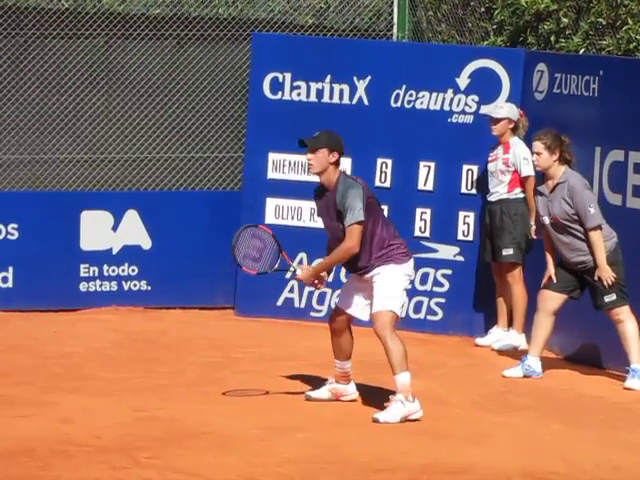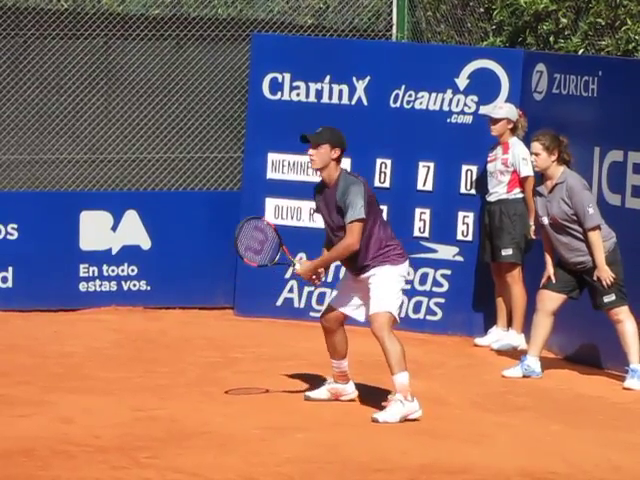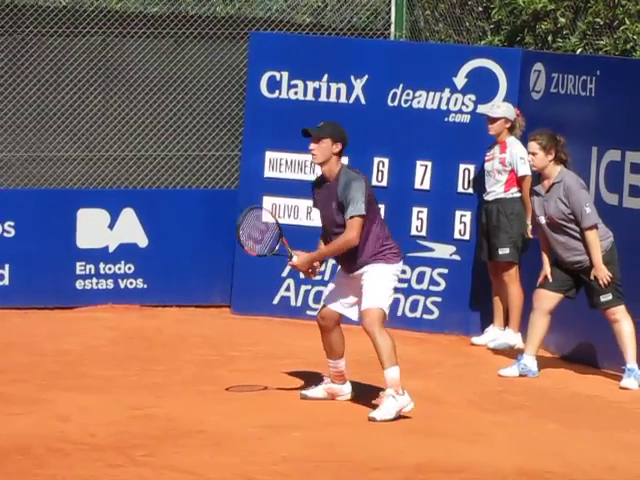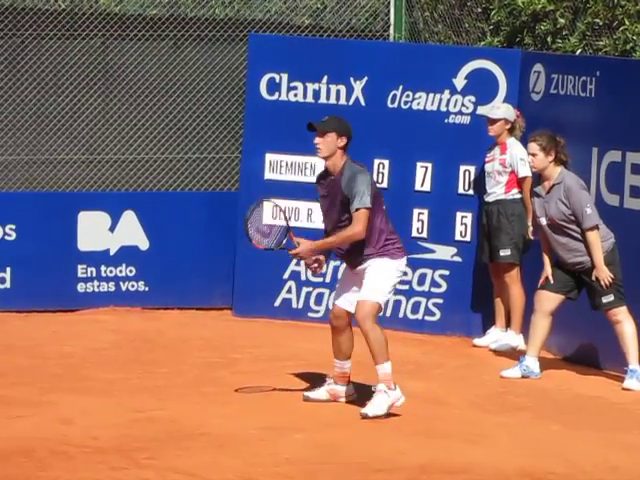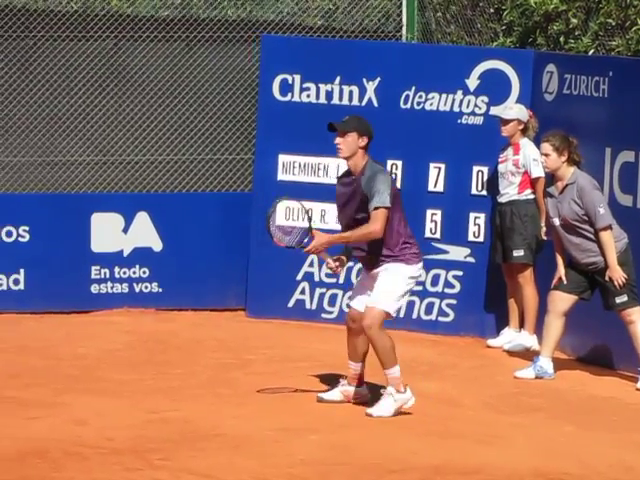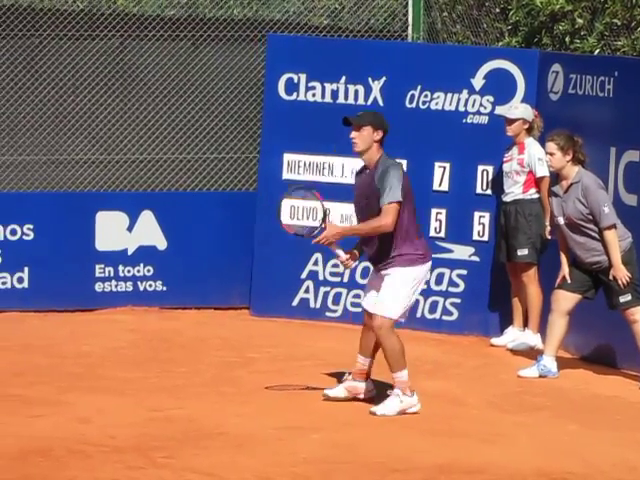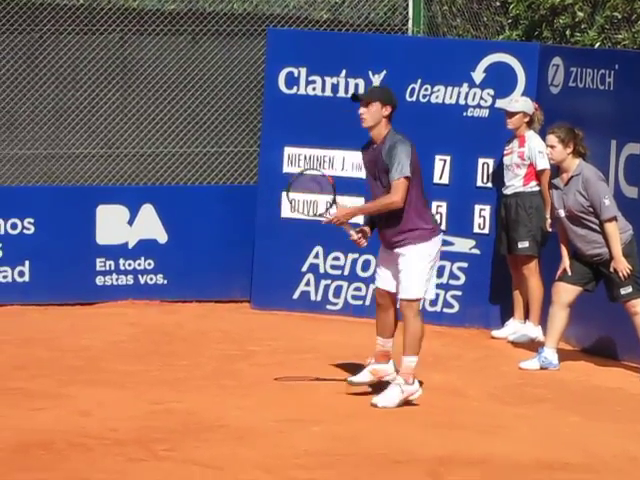
dt=0.1s
person 1, frame 1
left shoulder: (351, 190)
right shoulder: (321, 194)
left elbow: (352, 244)
left wrist: (315, 270)
right wrist: (325, 271)
left hip: (391, 263)
right hip: (363, 269)
left knee: (382, 324)
right knee: (338, 320)
left ankle: (406, 399)
right ankle: (343, 383)
person 1, frame 2
left shoulder: (352, 186)
right shoulder: (320, 191)
left elbow: (353, 241)
left wrist: (314, 265)
right wrist: (322, 266)
left hip: (386, 263)
right hip: (357, 269)
left knee: (380, 325)
right knee: (330, 319)
left ankle: (405, 400)
right ankle: (341, 383)
person 1, frame 3
left shoulder: (353, 182)
right shoulder: (318, 185)
left elbow: (351, 237)
left wrist: (310, 257)
right wrist: (318, 259)
left hip: (380, 261)
right hip: (351, 266)
left knee: (371, 321)
right knee: (327, 318)
left ankle: (396, 394)
right ankle: (338, 383)
person 1, frame 4
left shoulder: (358, 176)
right shoulder: (323, 180)
left elbow: (358, 230)
left wrist: (314, 247)
right wrist: (322, 255)
left hip: (384, 257)
right hip: (357, 261)
left knee: (364, 314)
right knee: (338, 318)
left ankle: (388, 388)
right ankle: (339, 384)
person 1, frame 5
left shoulder: (378, 176)
right shoulder: (344, 180)
left elbow: (376, 229)
left wrist: (329, 240)
right wrist: (344, 256)
left hip: (400, 262)
right hip: (374, 263)
left knee: (372, 322)
right knee: (354, 320)
left ankle: (398, 390)
right ankle: (354, 385)
person 1, frame 6
left shoulder: (391, 171)
right shoulder: (362, 174)
left elbow: (388, 222)
left wrist: (342, 232)
right wrist: (357, 251)
left hip: (408, 261)
right hip: (383, 262)
left knee: (384, 327)
right knee: (369, 321)
left ankle: (405, 394)
right ankle: (359, 382)
person 1, frame 7
left shoulder: (398, 146)
right shoulder: (368, 150)
left elbow: (397, 198)
left wrist: (352, 212)
right wrist: (368, 227)
left hip: (418, 238)
right hip: (392, 240)
left knee: (409, 306)
right knee: (383, 300)
left ankle: (407, 381)
right ankle: (382, 363)
person 2, frame 1
left shoulder: (574, 184)
right shoulder: (541, 189)
left elbow: (594, 226)
right elbow: (547, 230)
left wrist: (602, 264)
right wrist: (550, 264)
left hip: (601, 257)
right hip: (569, 261)
left knee: (619, 312)
right knee: (545, 303)
right ankle: (532, 363)
person 2, frame 2
left shoulder: (573, 184)
right shoulder: (539, 189)
left elbow: (593, 226)
right elbow: (545, 230)
left wrist: (601, 264)
right wrist: (549, 264)
left hip: (600, 257)
right hip: (569, 261)
left knee: (618, 312)
right knee: (544, 303)
right ankle: (531, 363)
person 2, frame 3
left shoulder: (570, 183)
right shoulder: (537, 189)
left elbow: (590, 225)
right elbow: (543, 230)
left wrist: (598, 264)
right wrist: (546, 263)
left hip: (597, 256)
right hip: (565, 260)
left knee: (614, 311)
right knee: (540, 302)
right ankle: (527, 363)
person 2, frame 4
left shoulder: (571, 184)
right shoulder: (537, 190)
left elbow: (591, 226)
right elbow: (543, 231)
left wrist: (598, 265)
right wrist: (547, 264)
left hip: (599, 258)
right hip: (566, 261)
left knee: (617, 313)
right knee: (542, 303)
right ankle: (530, 364)
person 2, frame 5
left shoulder: (583, 184)
right shoulder: (550, 190)
left elbow: (604, 226)
right elbow: (557, 232)
left wrist: (613, 265)
right wrist: (560, 264)
left hip: (611, 257)
right hip: (579, 262)
right knee: (555, 304)
right ankle: (543, 364)
person 2, frame 6
left shoulder: (588, 183)
right shoulder: (555, 189)
left elbow: (608, 225)
right elbow: (560, 231)
left wrist: (616, 264)
right wrist: (564, 264)
left hip: (615, 256)
right hip: (584, 261)
right knee: (559, 302)
right ankle: (547, 363)
person 2, frame 7
left shoulder: (589, 176)
right shoulder: (555, 182)
left elbow: (609, 218)
right elbow: (561, 223)
left wrist: (617, 256)
right wrist: (565, 256)
left hip: (616, 249)
right hip: (584, 253)
right knee: (559, 295)
right ankle: (548, 355)
person 3, frame 1
left shoulder: (518, 148)
right shoulder: (495, 150)
left elbow: (530, 186)
right elbow: (494, 183)
left wrist: (532, 221)
right wrist: (492, 210)
left hip: (512, 211)
right hip: (493, 210)
left knee: (513, 275)
right knee: (499, 274)
left ankle: (518, 334)
right ankle: (501, 329)
person 3, frame 2
left shoulder: (517, 148)
right shoulder: (494, 150)
left elbow: (529, 186)
right elbow: (493, 183)
left wrist: (531, 221)
right wrist: (492, 210)
left hip: (511, 211)
right hip: (493, 210)
left knee: (512, 275)
right knee: (498, 275)
left ankle: (517, 334)
right ankle: (500, 329)
person 3, frame 3
left shoulder: (515, 148)
right shoulder: (492, 149)
left elbow: (527, 185)
right elbow: (490, 182)
left wrist: (529, 220)
right wrist: (489, 209)
left hip: (509, 210)
right hip: (490, 210)
left knee: (509, 274)
right knee: (495, 274)
left ankle: (513, 333)
right ankle: (497, 328)
person 3, frame 4
left shoulder: (515, 149)
right shoulder: (492, 151)
left elbow: (527, 186)
right elbow: (491, 183)
left wrist: (529, 221)
right wrist: (490, 210)
left hip: (509, 211)
right hip: (491, 211)
left knee: (510, 275)
right knee: (496, 275)
left ankle: (515, 335)
right ankle: (499, 329)
person 3, frame 5
left shoulder: (528, 149)
right shoulder: (505, 151)
left elbow: (540, 187)
right elbow: (504, 184)
left wrist: (543, 222)
right wrist: (502, 212)
left hip: (522, 212)
right hip: (504, 212)
left knee: (524, 276)
right knee: (510, 276)
left ankle: (529, 335)
right ankle: (513, 330)
person 3, frame 6
left shoulder: (533, 149)
right shoulder: (510, 150)
left elbow: (545, 186)
right elbow: (509, 183)
left wrist: (547, 221)
right wrist: (507, 211)
left hip: (527, 212)
right hip: (508, 211)
left knee: (528, 275)
right knee: (514, 274)
left ankle: (533, 334)
right ankle: (517, 329)
person 3, frame 7
left shoulder: (534, 142)
right shoulder: (510, 143)
left elbow: (545, 179)
right elbow: (509, 176)
left wrist: (547, 213)
right wrist: (507, 204)
left hip: (527, 204)
right hip: (509, 203)
left knee: (529, 267)
right knee: (515, 267)
left ankle: (534, 326)
right ankle: (518, 321)
